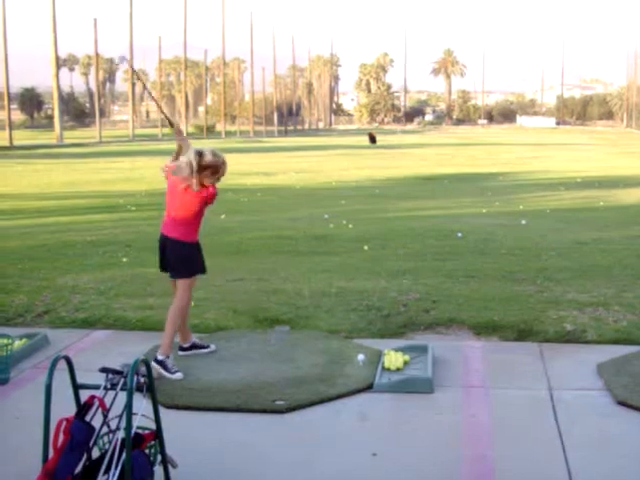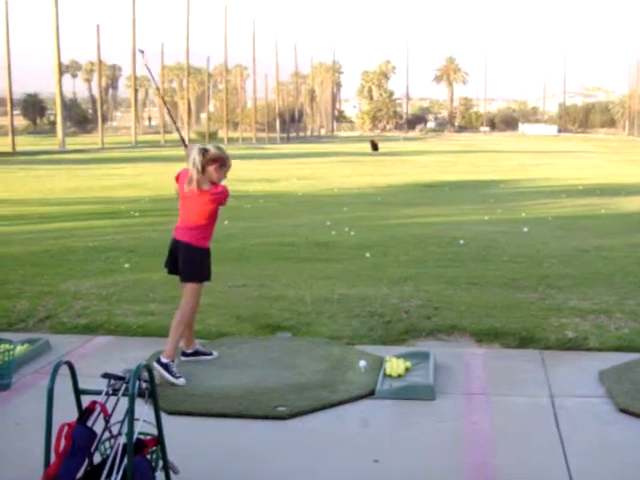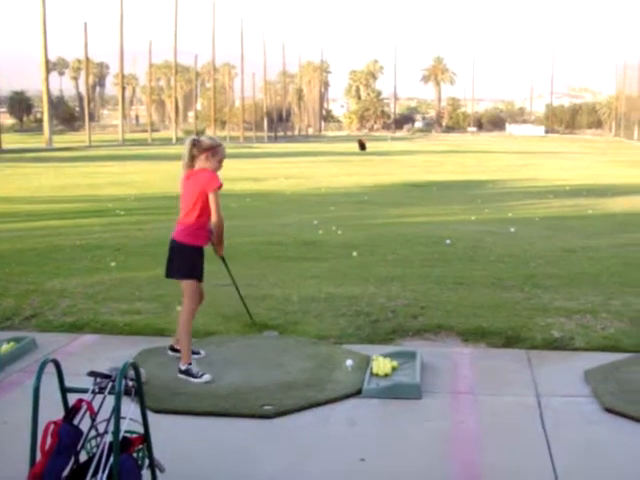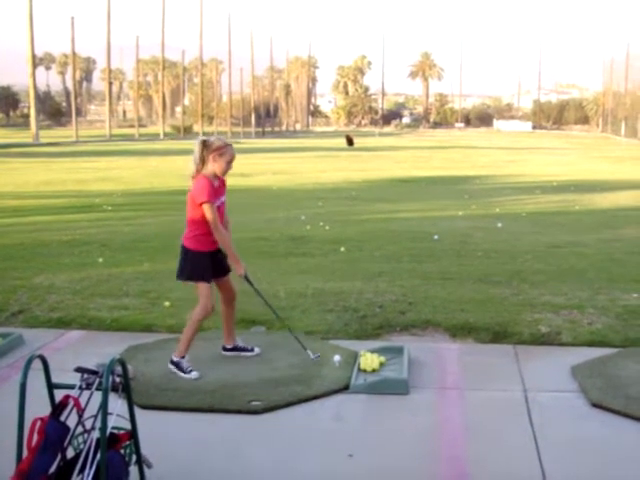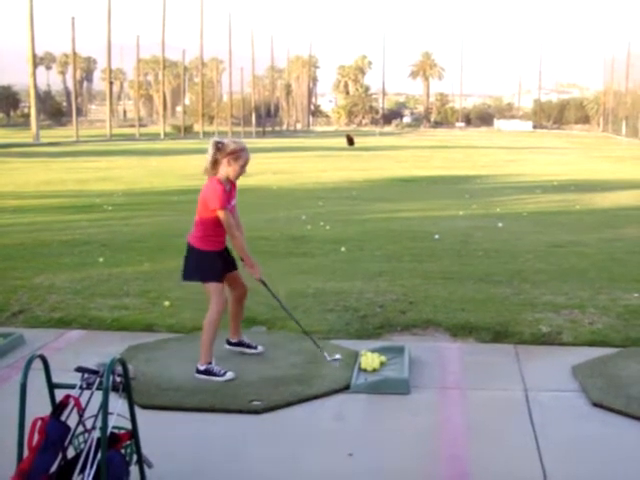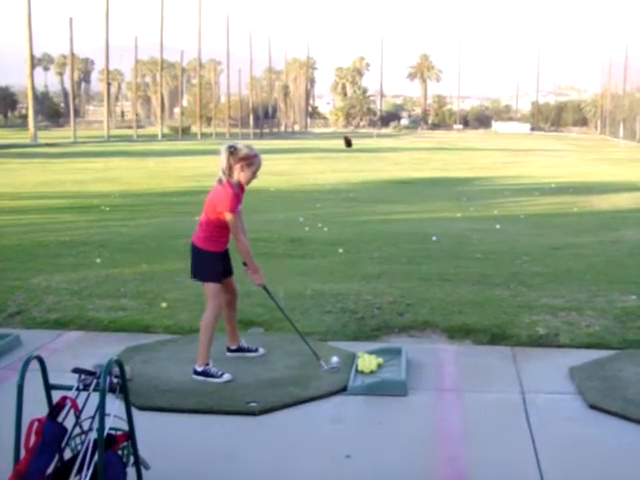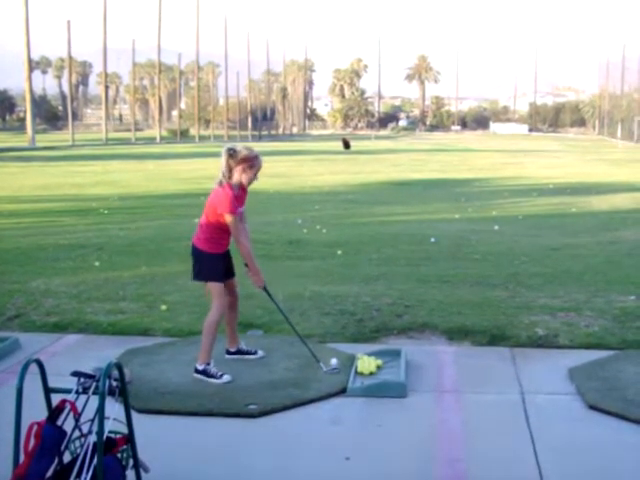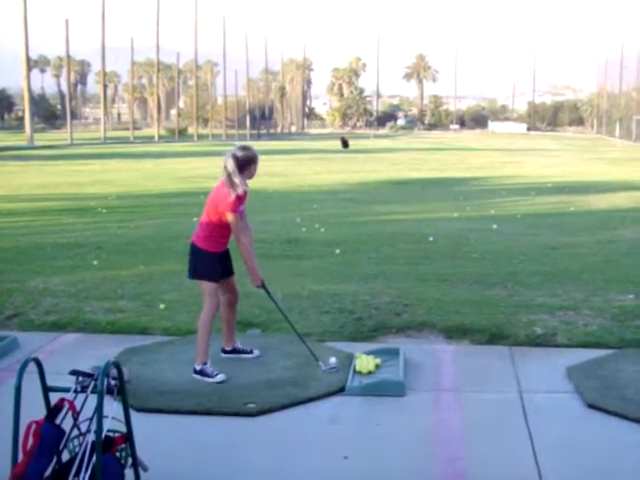
dt=0.5s
person 1, frame 1
left shoulder: (175, 178)
right shoulder: (209, 193)
left elbow: (171, 166)
left wrist: (180, 145)
right wrist: (184, 140)
left hip: (167, 240)
right hip: (185, 245)
left knee: (181, 293)
right knee: (183, 298)
left ankle: (186, 342)
right ankle: (162, 355)
person 1, frame 2
left shoulder: (184, 177)
right shoulder: (221, 193)
left wrist: (193, 162)
left hip: (179, 243)
right hip: (196, 249)
left knee: (192, 297)
right knee: (188, 303)
left ankle: (189, 347)
right ankle: (166, 358)
person 1, frame 3
left shoulder: (188, 176)
right shoulder: (210, 177)
right elbow: (217, 219)
left wrist: (206, 232)
right wrist: (219, 243)
left hip: (182, 242)
right hip: (189, 246)
left knee: (197, 296)
right knee: (190, 303)
left ankle: (178, 343)
right ankle: (185, 364)
person 1, frame 4
left shoulder: (220, 182)
right shoulder: (203, 187)
left elbow: (224, 221)
right elbow: (217, 228)
left wrist: (230, 254)
right wrist: (235, 260)
left hip: (213, 249)
right hip: (196, 250)
left knee: (229, 295)
right knee: (206, 305)
left ankle: (230, 343)
right ankle: (178, 357)
person 1, frame 5
left shoulder: (230, 184)
right shoulder: (216, 191)
left elbow: (237, 222)
right elbow: (233, 233)
left wrist: (245, 258)
right wrist: (251, 264)
left hip: (218, 248)
right hip: (203, 250)
left knee: (240, 289)
right knee: (218, 304)
left ankle: (235, 338)
right ankle: (204, 365)
person 1, frame 6
left shoulder: (238, 188)
right shoulder: (226, 195)
left elbow: (242, 227)
right elbow: (239, 237)
left wrist: (249, 263)
right wrist: (254, 270)
left hip: (218, 249)
right hip: (206, 250)
left knee: (230, 295)
right knee: (214, 305)
left ankle: (234, 344)
right ankle: (202, 366)
person 1, frame 7
left shoulder: (241, 189)
right shoulder: (226, 197)
left elbow: (244, 228)
right elbow: (239, 239)
left wrist: (252, 265)
right wrist: (255, 272)
left hip: (220, 250)
right hip: (206, 252)
left knee: (232, 297)
right knee: (220, 305)
left ankle: (233, 346)
right ankle: (203, 364)
person 1, frame 8
left shoulder: (241, 189)
right shoulder: (228, 195)
left elbow: (245, 227)
right elbow: (240, 238)
left wrist: (253, 262)
right wrist: (253, 271)
left hip: (219, 249)
right hip: (204, 250)
left knee: (231, 295)
right knee: (211, 303)
left ankle: (230, 345)
right ankle: (201, 365)
